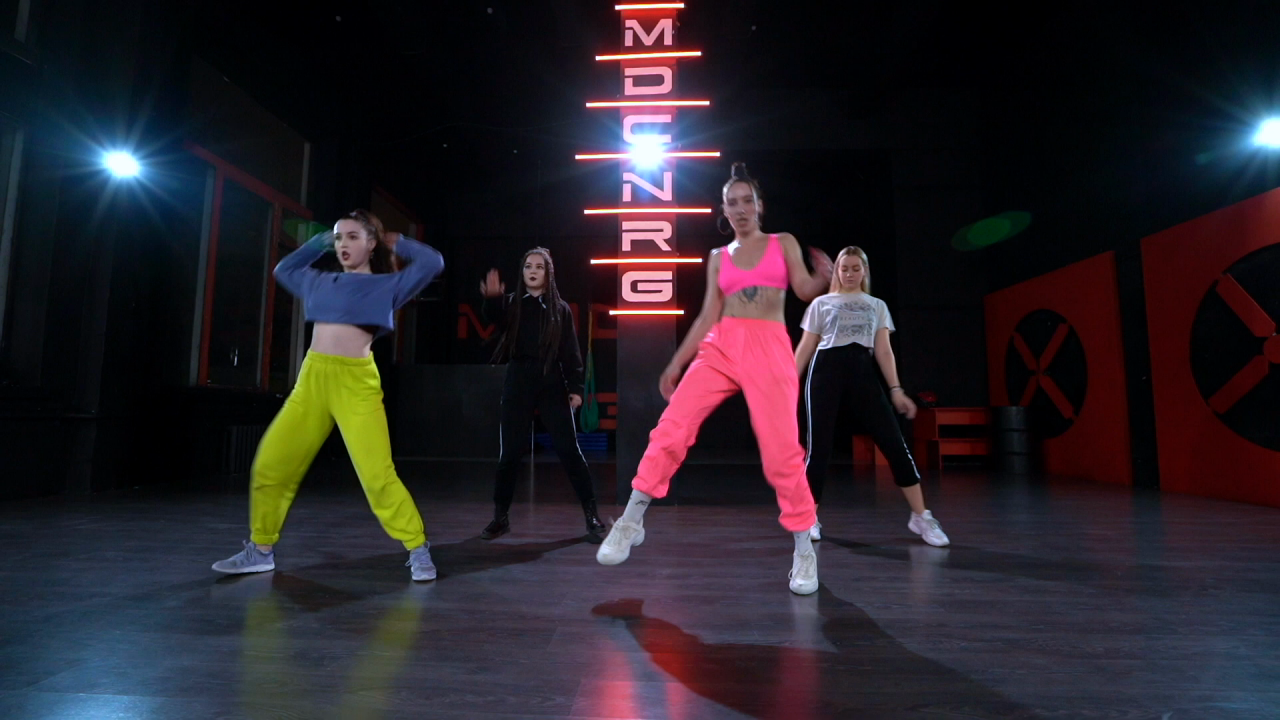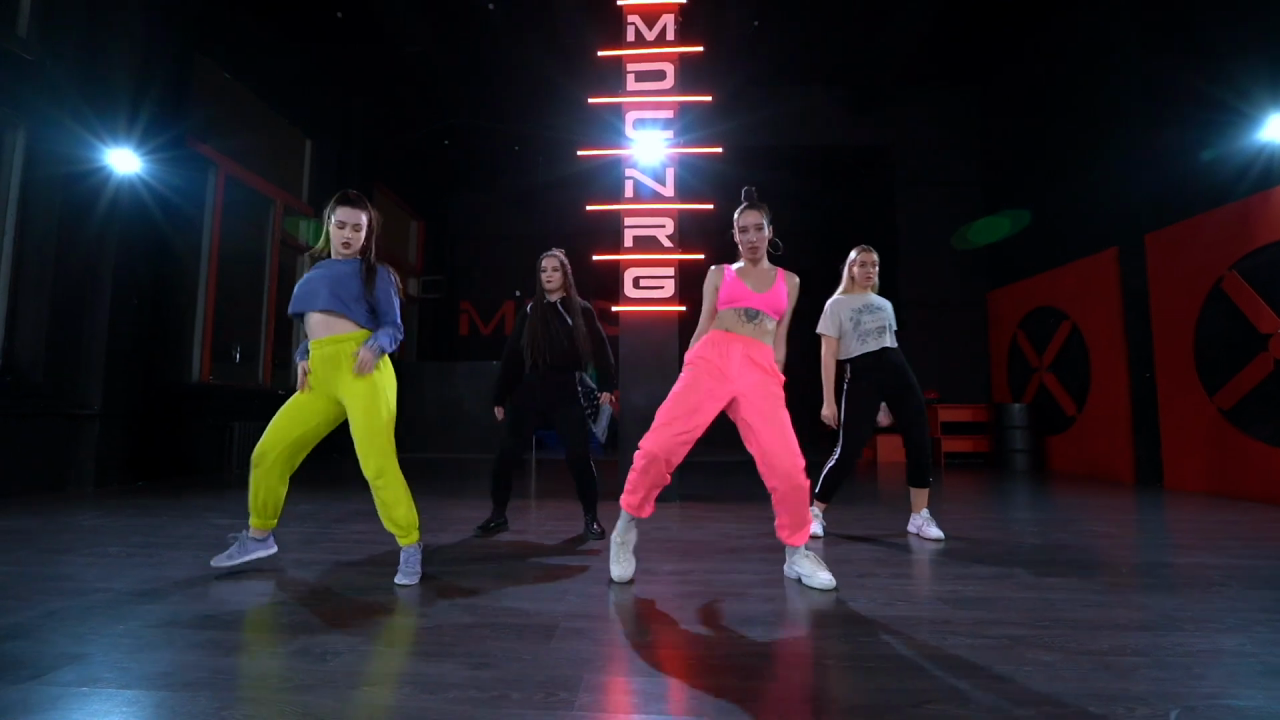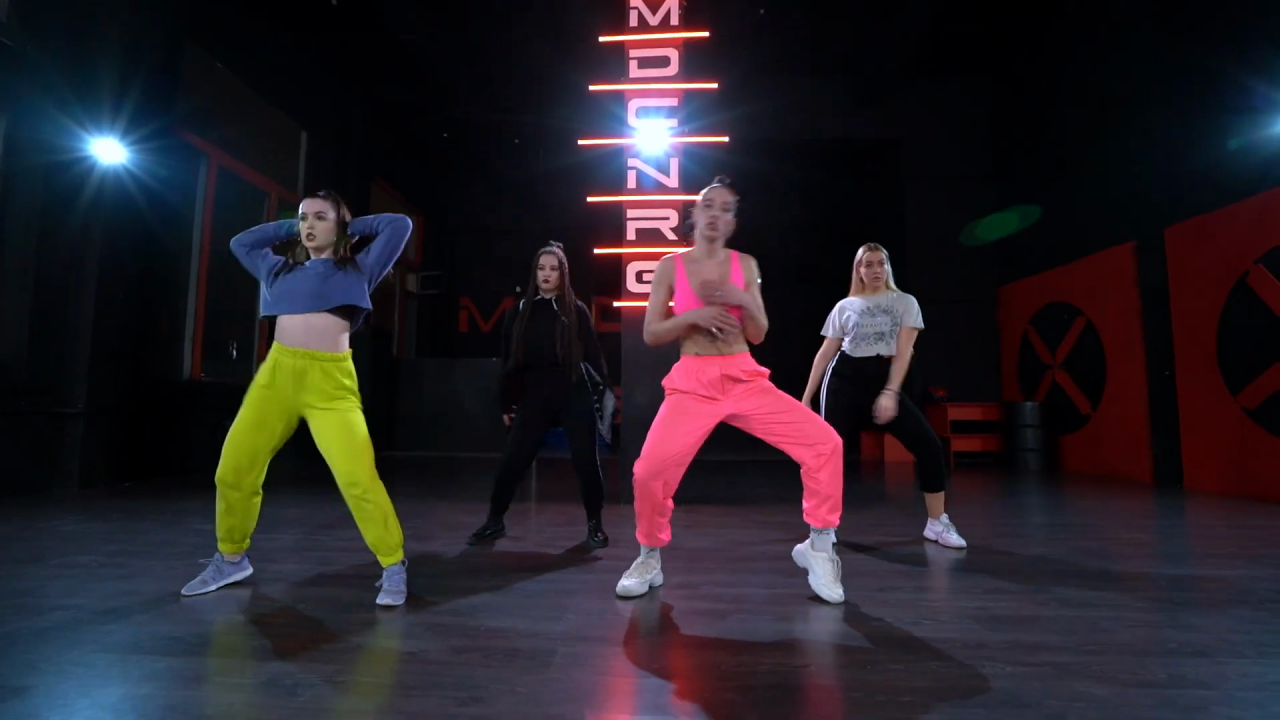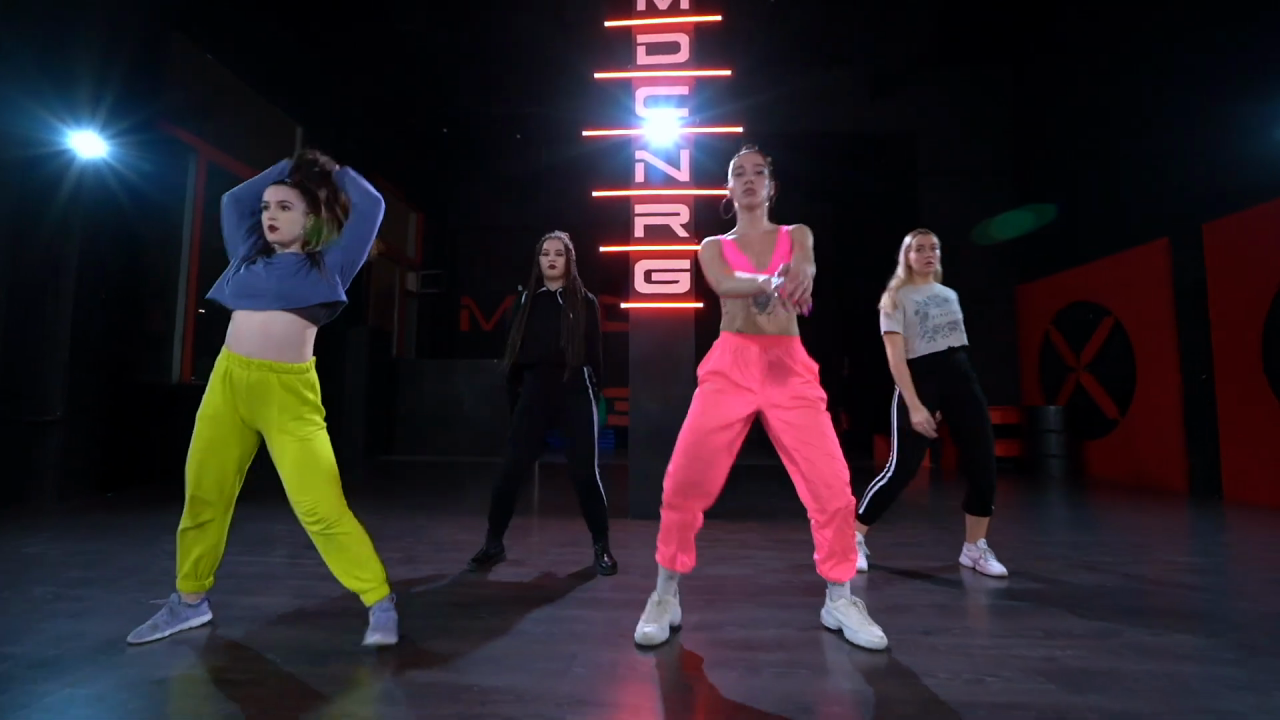
dt=0.7s
person 1, frame 1
left shoulder: (783, 243)
right shoulder: (720, 257)
left elbow: (805, 291)
left wrist: (823, 276)
right wrist: (676, 363)
left hip: (768, 350)
right hip: (721, 347)
left knee: (781, 454)
right knee: (672, 429)
left ankle: (803, 551)
right ankle: (632, 521)
person 1, frame 2
left shoulder: (789, 281)
right shoulder: (718, 274)
right elbow: (703, 328)
right wrist: (690, 379)
left hip: (760, 374)
right hip: (711, 363)
left knee: (786, 469)
right knee: (660, 445)
left ankle: (797, 554)
right ankle: (626, 529)
person 1, frame 3
left shoulder: (746, 265)
right shoulder: (670, 267)
left elbow: (756, 334)
right elbow: (651, 334)
left wrist: (740, 300)
right wrist: (692, 318)
left hip: (745, 381)
right hip: (691, 385)
left knee: (825, 445)
right knee: (650, 470)
left ankle: (818, 548)
right ankle: (649, 560)
person 1, frame 4
left shoulder: (798, 235)
right shoulder: (713, 247)
left elbow: (804, 275)
right elbow: (729, 286)
left wrist: (798, 275)
right wrist: (771, 280)
left hip: (791, 371)
right hip: (729, 369)
left knee: (831, 487)
right knee: (685, 480)
left ankle: (839, 600)
right ankle: (666, 595)
person 2, frame 1
left shoulder: (387, 284)
right shoulder: (323, 282)
left elbow: (433, 262)
right elbow: (286, 269)
left wrist: (398, 243)
right wrist: (323, 242)
left hip: (357, 385)
right hip: (311, 382)
left knee: (378, 476)
right knee: (268, 468)
left ankle: (418, 551)
right ankle: (261, 549)
person 2, frame 2
left shoulder: (376, 274)
right shoulder: (315, 273)
left elbow: (392, 327)
left wrist: (376, 347)
right wrist: (303, 358)
left hip: (363, 373)
right hip: (320, 374)
left knee: (377, 462)
right knee: (268, 454)
left ankle: (410, 549)
right ankle: (259, 535)
person 2, frame 3
left shoulder: (357, 269)
right shoulder: (280, 269)
left elbow: (400, 225)
right elbow: (242, 242)
left wrist: (354, 228)
right wrist: (293, 228)
left hip: (332, 384)
right hip: (277, 378)
left knee: (358, 478)
right knee: (233, 472)
left ankle: (394, 568)
right ankle: (231, 558)
person 2, frame 4
left shoulder: (328, 266)
right shoulder: (248, 256)
left elbow: (370, 207)
right elbow: (234, 201)
left wrist: (334, 172)
right wrist: (291, 167)
left hip: (292, 399)
right hip: (228, 387)
left knee: (322, 509)
right knee: (204, 503)
left ankle: (380, 605)
right ankle: (190, 600)
person 3, frame 1
left shoulder: (877, 305)
right shoulder: (821, 304)
left elbow: (884, 350)
right elbow: (805, 348)
left wrist: (897, 390)
left hip: (863, 371)
right hip: (826, 369)
left knee: (894, 443)
right knee: (819, 447)
left ankle: (921, 517)
right ankle: (812, 517)
person 3, frame 2
left shoulder: (885, 305)
right shoulder: (837, 305)
right elbow: (829, 354)
left wrist: (887, 402)
right wrist: (829, 401)
left hip: (896, 371)
right hip: (860, 377)
left knee: (919, 444)
right knee: (848, 451)
left ankle: (920, 516)
right ankle: (815, 513)
person 3, frame 3
left shoulder: (905, 302)
right shoulder: (844, 307)
left elbow: (904, 352)
right elbow: (825, 353)
left wrist: (890, 392)
right wrist: (806, 397)
left hip: (881, 382)
right hip: (844, 378)
left knee: (929, 446)
left ankle: (938, 523)
person 3, frame 4
left shoulder: (949, 295)
right shoulder: (897, 298)
right elbow: (895, 356)
left wrist: (947, 403)
right wrist: (914, 405)
left hip: (961, 376)
right hip: (920, 379)
left knee: (983, 464)
right knee: (902, 467)
left ankle: (975, 548)
right ankle: (855, 539)
person 4, frame 1
left shoulder: (560, 308)
right shoulder: (512, 303)
left elbow: (571, 351)
right elbow: (493, 317)
left wrist: (576, 387)
right wrist: (490, 295)
left hip: (553, 384)
right hip: (518, 382)
left knee: (569, 450)
right knee: (510, 453)
left ankle: (591, 515)
right ankle: (500, 517)
person 4, frame 2
left shoulder: (581, 311)
right shoulder: (530, 311)
left elbow: (600, 349)
right elbow: (513, 353)
left wrist: (606, 385)
right wrist: (501, 396)
left hip: (566, 391)
right hip: (530, 390)
left knee: (578, 456)
right knee: (507, 455)
left ankle: (591, 517)
right ankle: (498, 515)
person 4, frame 3
left shoulder: (576, 310)
right shoulder: (523, 309)
left elbow: (591, 353)
right elbow: (511, 358)
left wrist: (603, 391)
right wrist: (507, 402)
left hip: (575, 393)
right hip: (535, 395)
left knee: (586, 460)
right knee: (514, 460)
left ankle: (595, 524)
right ankle: (495, 522)
person 4, frame 4
left shoulder: (583, 302)
right shoulder: (527, 302)
left elbow: (593, 354)
right elbow: (514, 353)
left wrist: (593, 397)
right wrist: (517, 397)
left hip: (575, 395)
right hip: (535, 394)
left knee: (584, 472)
right knee: (511, 471)
left ankle: (601, 547)
right ankle: (494, 544)
